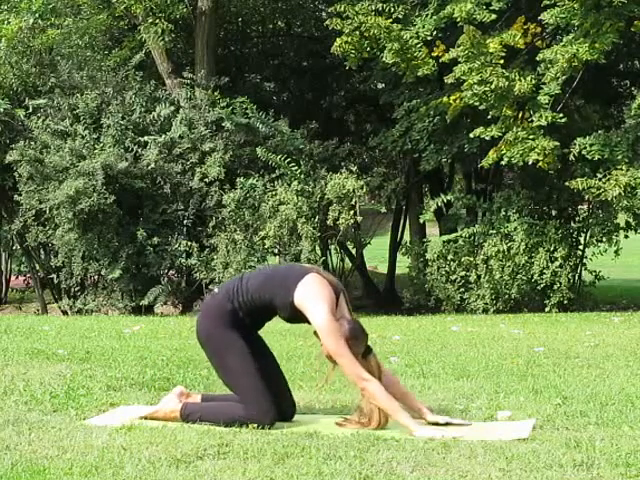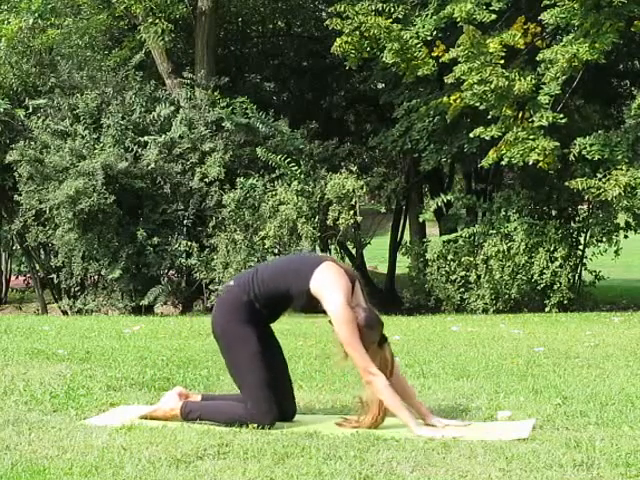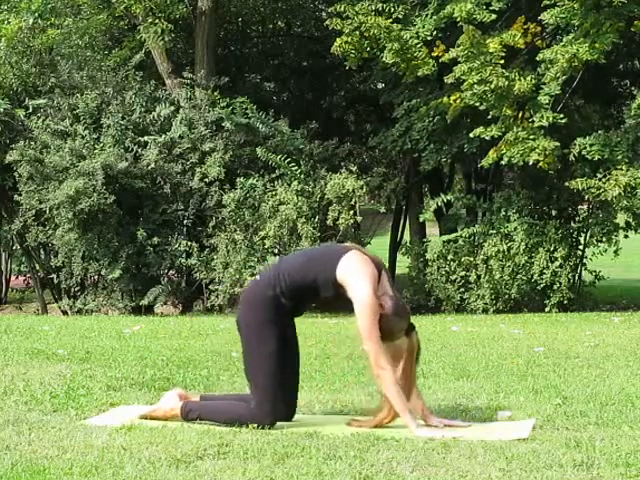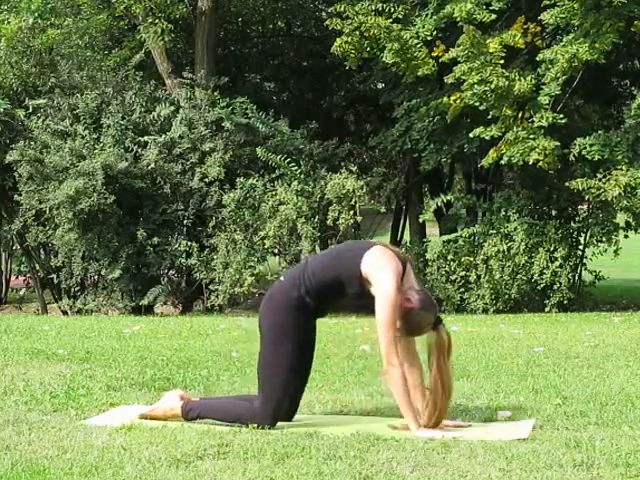
dt=0.4s
person 1, frame 1
left shoulder: (338, 308)
right shoulder: (322, 312)
left elbow: (377, 369)
right elbow: (363, 379)
left wrist: (427, 414)
right wrist: (415, 426)
left hip: (240, 323)
right hip: (219, 320)
left knee: (284, 410)
right knee: (262, 415)
left ankle: (192, 398)
right ankle: (178, 409)
person 1, frame 2
left shoulder: (354, 297)
right shoulder: (339, 302)
left elbow: (386, 365)
right elbow: (370, 372)
left wrist: (427, 415)
right wrist: (416, 426)
left hip: (254, 314)
right hip: (236, 312)
left knee: (284, 410)
right knee: (263, 415)
left ankle: (191, 397)
right ankle: (179, 408)
person 1, frame 3
left shoulder: (379, 283)
right shoulder: (365, 289)
left elbow: (396, 357)
right elbow: (380, 365)
left wrist: (427, 415)
right wrist: (414, 425)
left hip: (280, 308)
right hip: (262, 305)
left knee: (283, 410)
right knee: (265, 415)
left ankle: (191, 398)
right ankle: (178, 407)
person 1, frame 4
left shoulder: (405, 282)
right shoulder: (389, 283)
left elbow: (408, 354)
right elbow: (391, 362)
left wrist: (427, 414)
right wrist: (416, 426)
left hip: (302, 309)
right hip: (286, 305)
left knee: (284, 410)
right knee: (265, 415)
left ankle: (190, 399)
right ankle: (179, 407)
